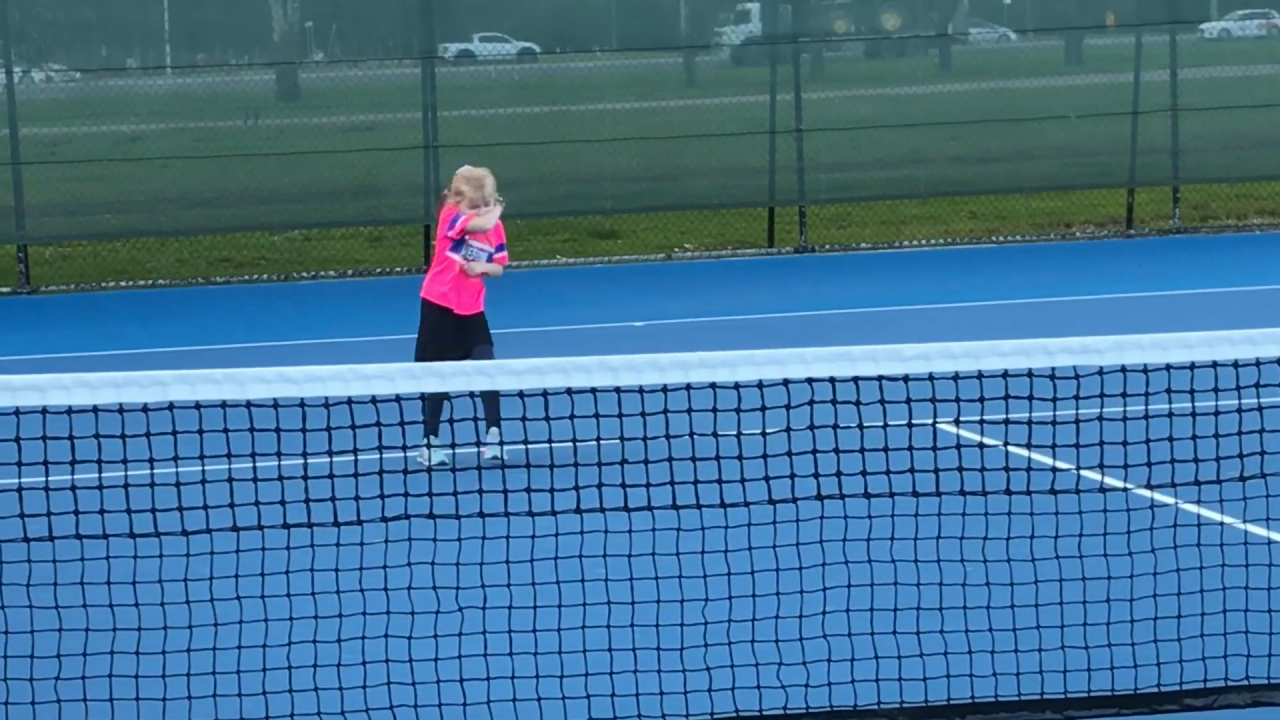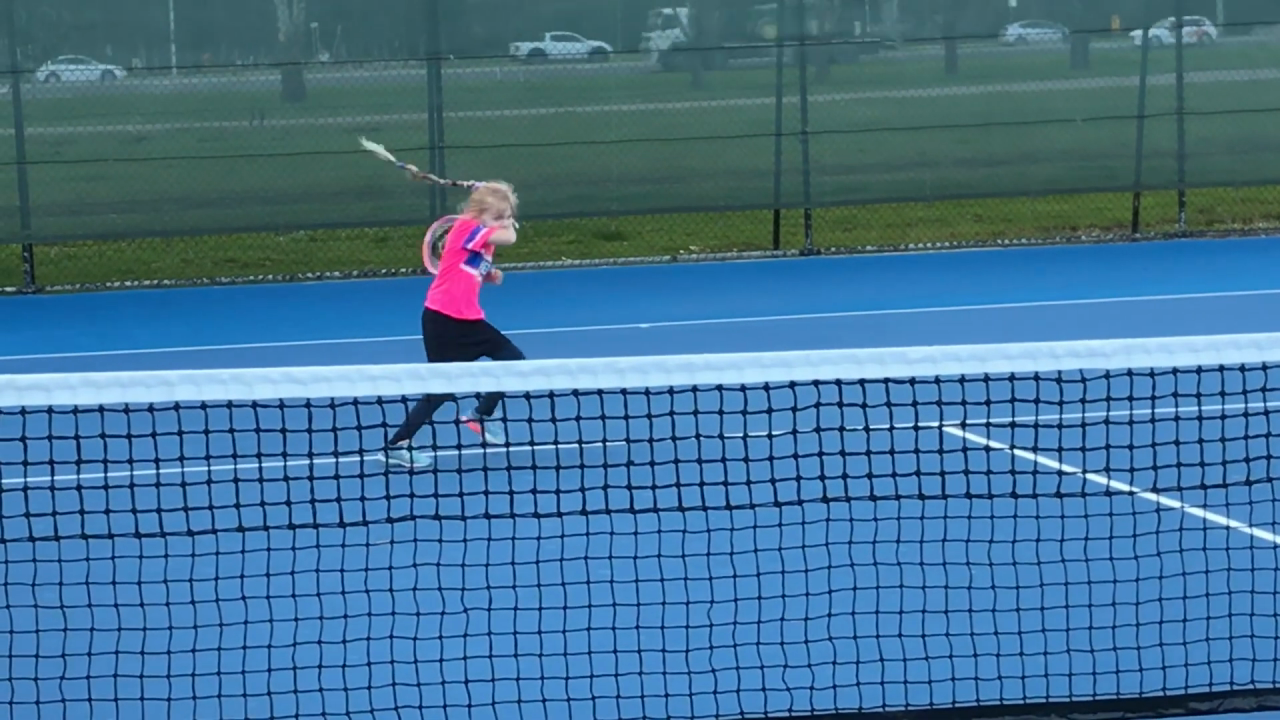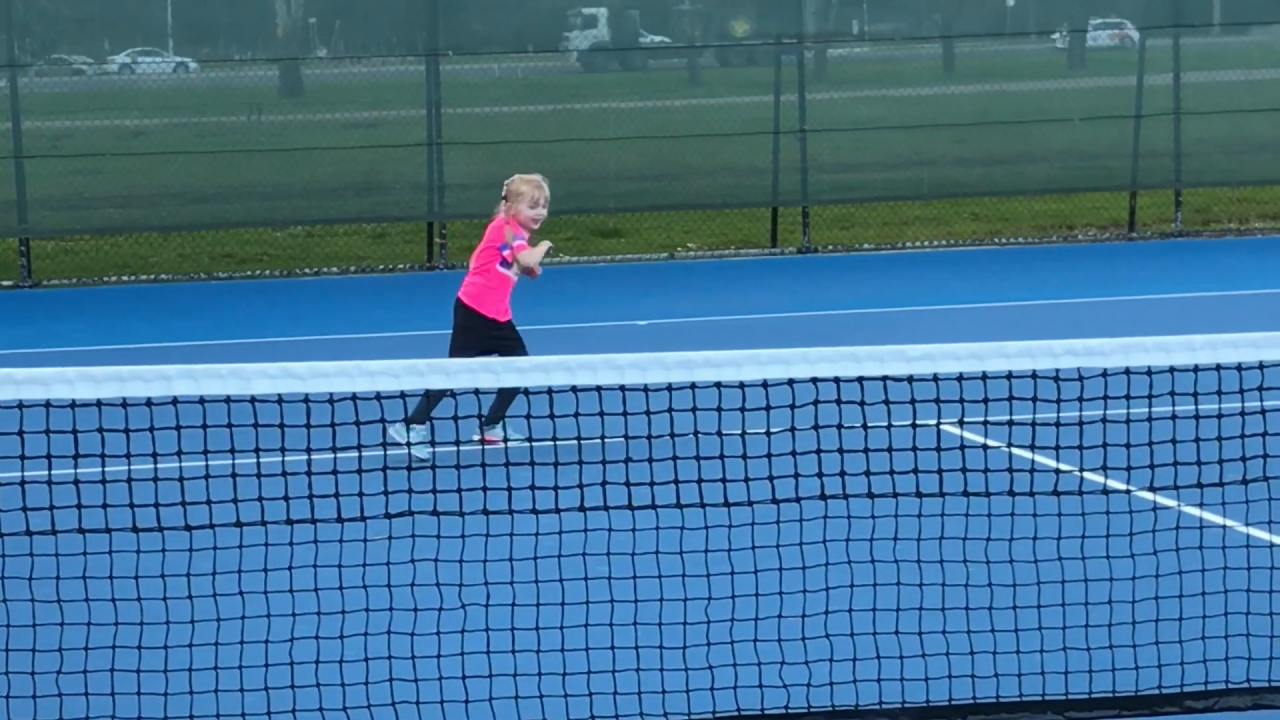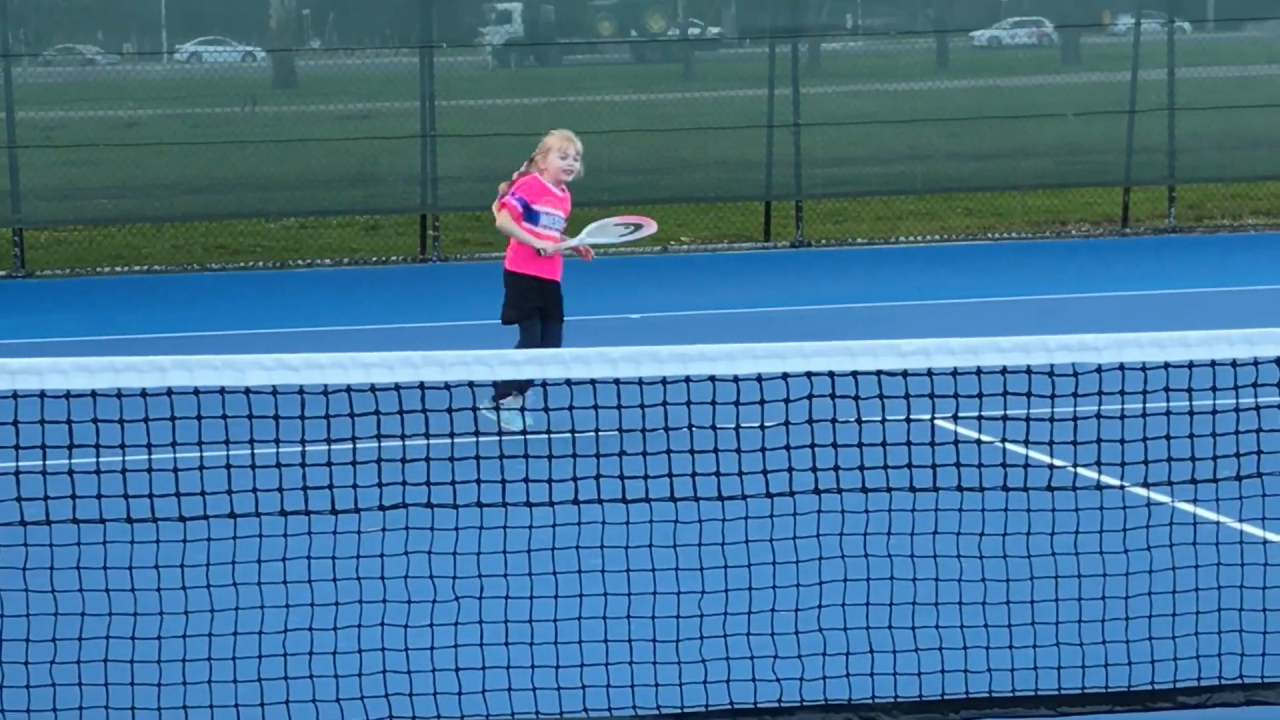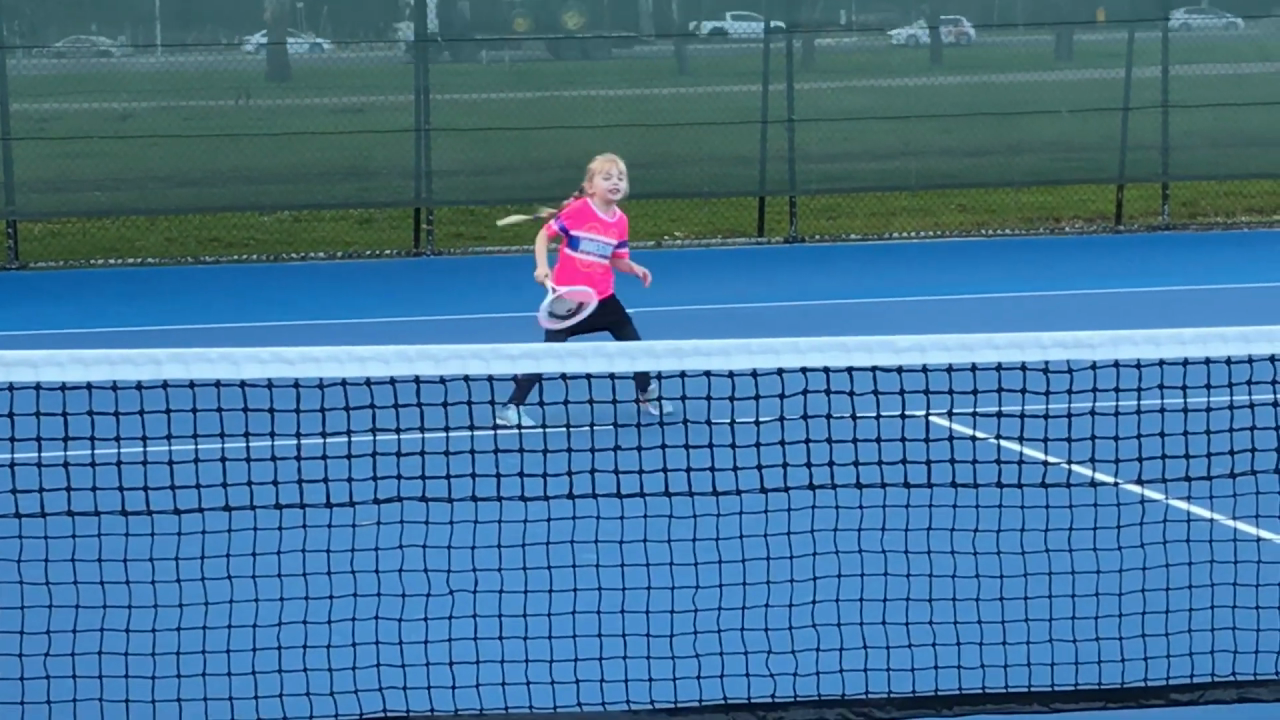
dt=0.2s
person 1, frame 1
left shoulder: (495, 230)
right shoulder: (451, 216)
left elbow: (498, 266)
right elbow: (482, 224)
left wrist: (482, 269)
right wrist: (494, 212)
left hip: (472, 312)
right hip: (438, 307)
left ankle: (493, 434)
right ankle: (431, 441)
person 1, frame 2
left shoulder: (486, 239)
right shoulder: (465, 227)
right elbow: (509, 238)
left wrist: (493, 274)
right wrist: (506, 223)
left hip: (469, 317)
right hip: (443, 316)
left knee: (514, 359)
left ankle: (481, 416)
right ankle: (400, 443)
person 1, frame 3
left shoulder: (516, 234)
right shoulder: (507, 229)
right elbow: (529, 258)
left wrist: (527, 270)
right wrist: (543, 247)
left hip: (497, 313)
right hip: (474, 310)
left ankle: (491, 426)
right ankle: (412, 427)
person 1, frame 4
left shoulder: (564, 195)
right shoulder: (529, 185)
right elbow: (502, 220)
left wrist: (576, 248)
right wrist: (535, 243)
left hip: (550, 277)
right hip: (522, 274)
left knee: (552, 343)
right knee: (532, 341)
left ankle: (515, 397)
right ankle: (503, 400)
person 1, frame 5
left shoulder: (621, 221)
right shoulder: (575, 210)
right elbow: (543, 236)
left wrist: (636, 269)
right wrist: (542, 267)
left hip: (602, 295)
left knee: (633, 343)
left ankle: (647, 393)
right ankle: (512, 405)
